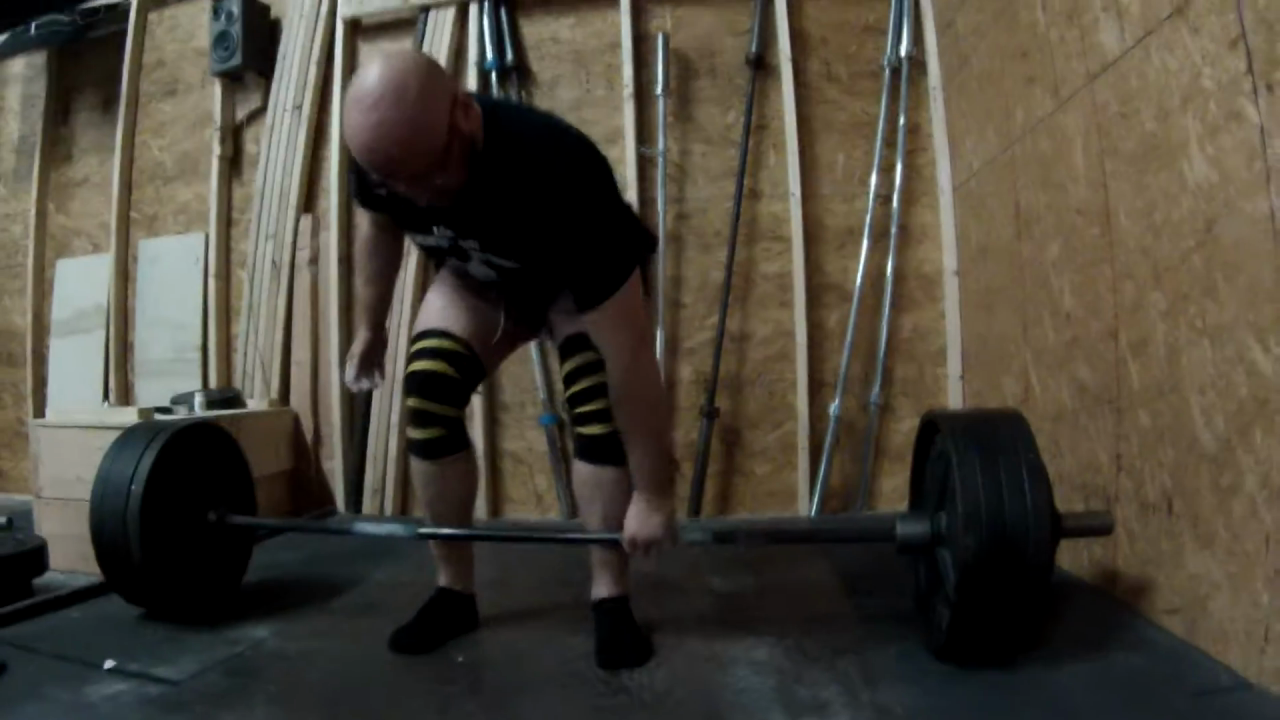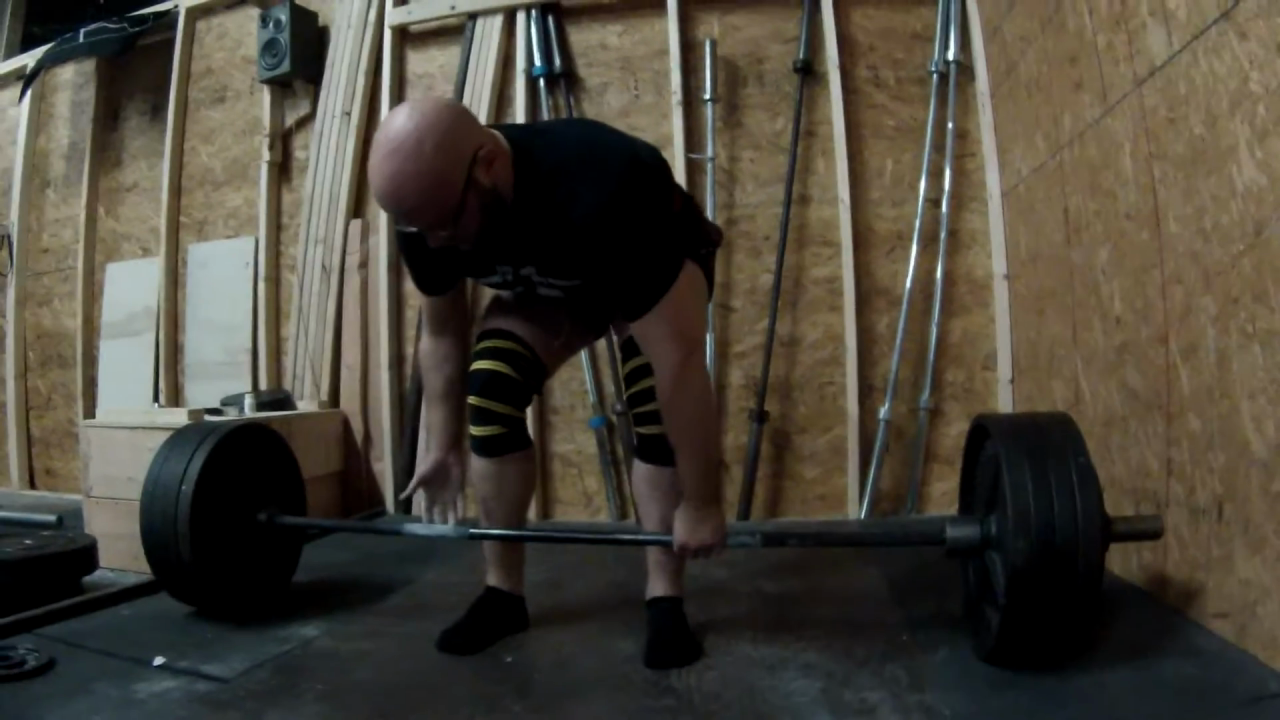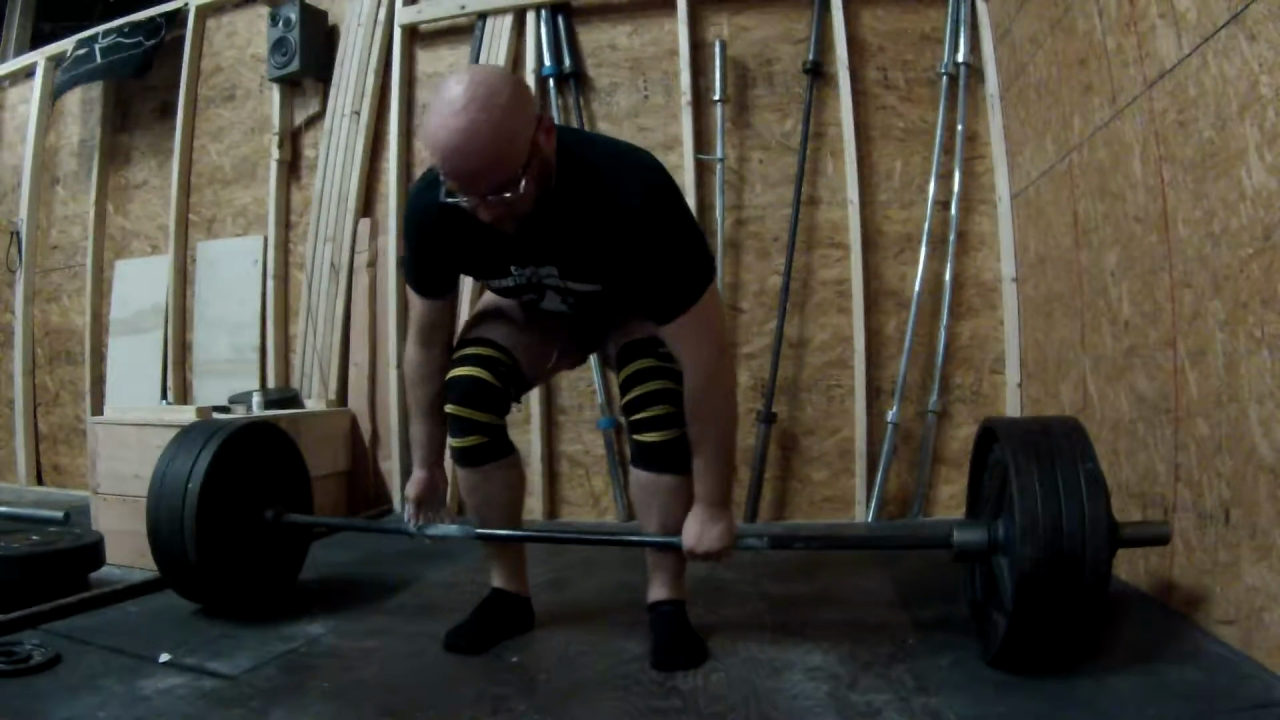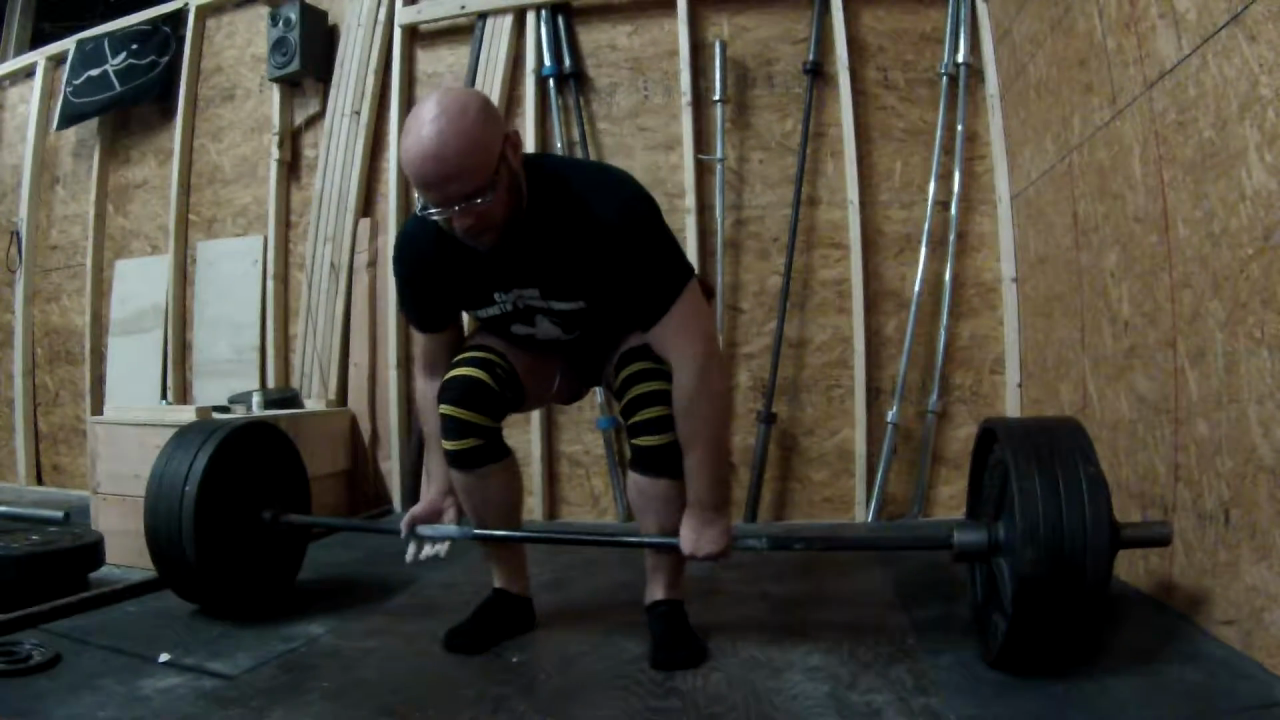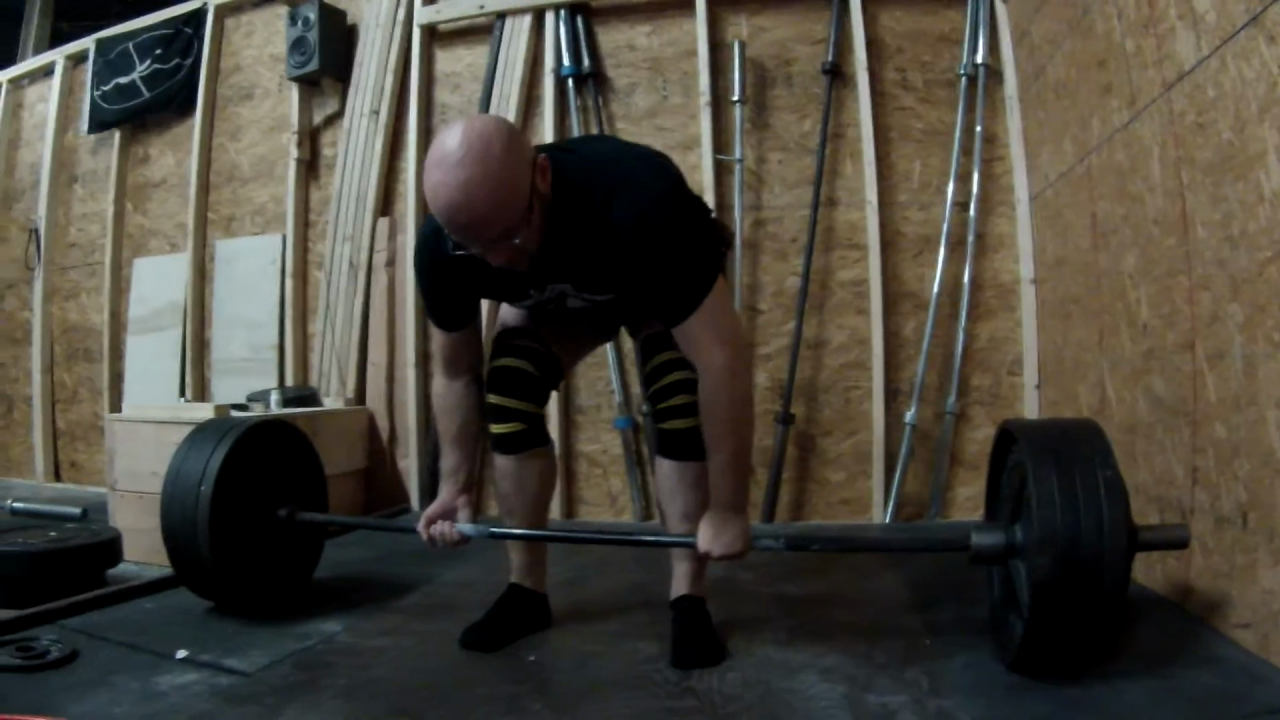
dt=0.7s
person 1, frame 1
left shoulder: (557, 174)
right shoulder: (385, 159)
left elbow: (630, 351)
right elbow: (378, 225)
left wrist: (653, 496)
right wrist: (370, 326)
left hip: (586, 278)
right hip: (477, 277)
left knee: (598, 404)
right knee: (427, 398)
left ankle: (609, 597)
right ankle: (454, 592)
person 1, frame 2
left shoulder: (598, 194)
right shoulder: (427, 209)
left elbow: (680, 359)
right elbow: (442, 334)
left wrist: (702, 503)
right wrist: (441, 448)
left hip: (662, 262)
right hip: (544, 285)
left knee: (654, 397)
right knee: (489, 395)
left ankle: (664, 598)
right ankle: (503, 592)
person 1, frame 3
left shoulder: (631, 194)
right shoulder: (432, 209)
left elbow: (707, 358)
right elbow: (426, 340)
left wrist: (711, 506)
right wrist: (426, 465)
left hip: (633, 305)
right hip: (531, 308)
left knee: (657, 404)
right knee: (467, 397)
left ankle: (665, 599)
right ankle: (509, 591)
person 1, frame 4
left shoulder: (606, 208)
right shoulder: (421, 246)
left elbow: (697, 359)
right elbow: (432, 372)
left wrist: (707, 510)
right wrist: (439, 488)
left hip: (628, 334)
right hip: (530, 348)
left knee: (659, 403)
right knee: (461, 401)
left ankle: (664, 599)
right ankle: (511, 592)
person 1, frame 5
left shoulder: (638, 202)
right shoulder: (442, 244)
left elbow: (722, 362)
right elbow: (453, 370)
left wrist: (727, 511)
right wrist: (454, 486)
left hip: (660, 285)
left knee: (681, 403)
right knee: (508, 400)
left ankle: (687, 598)
right ankle: (526, 588)
